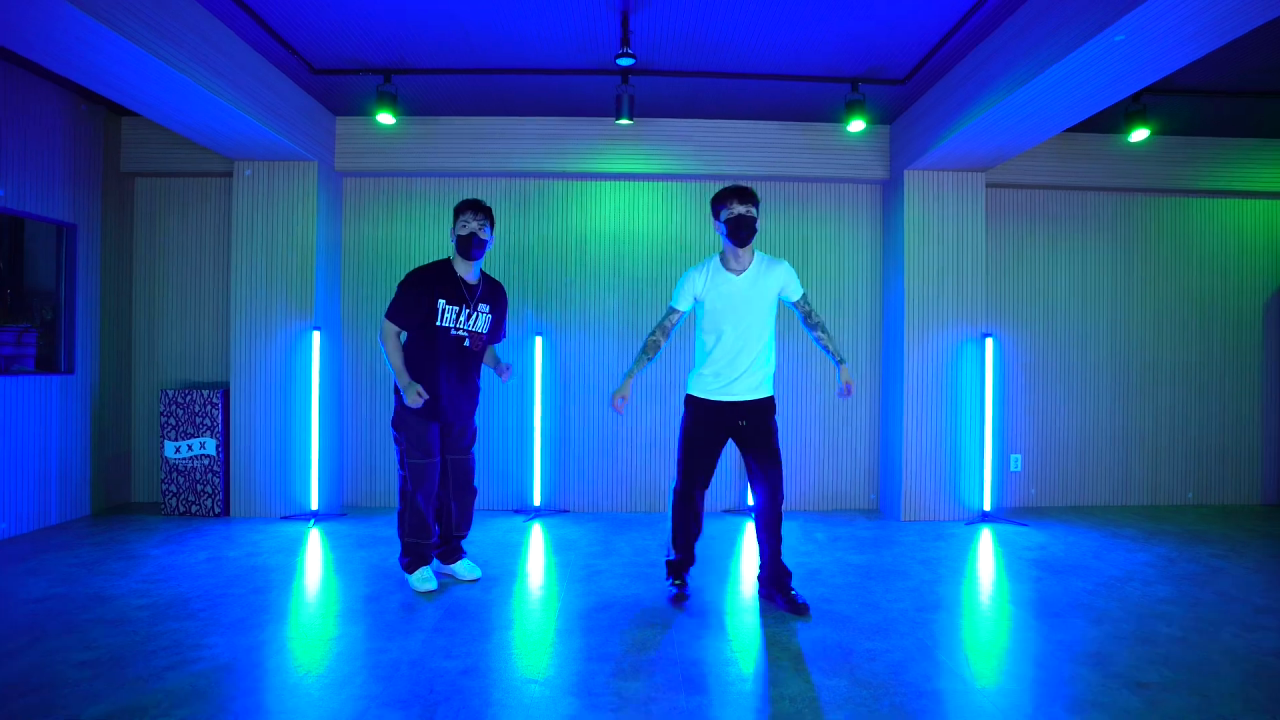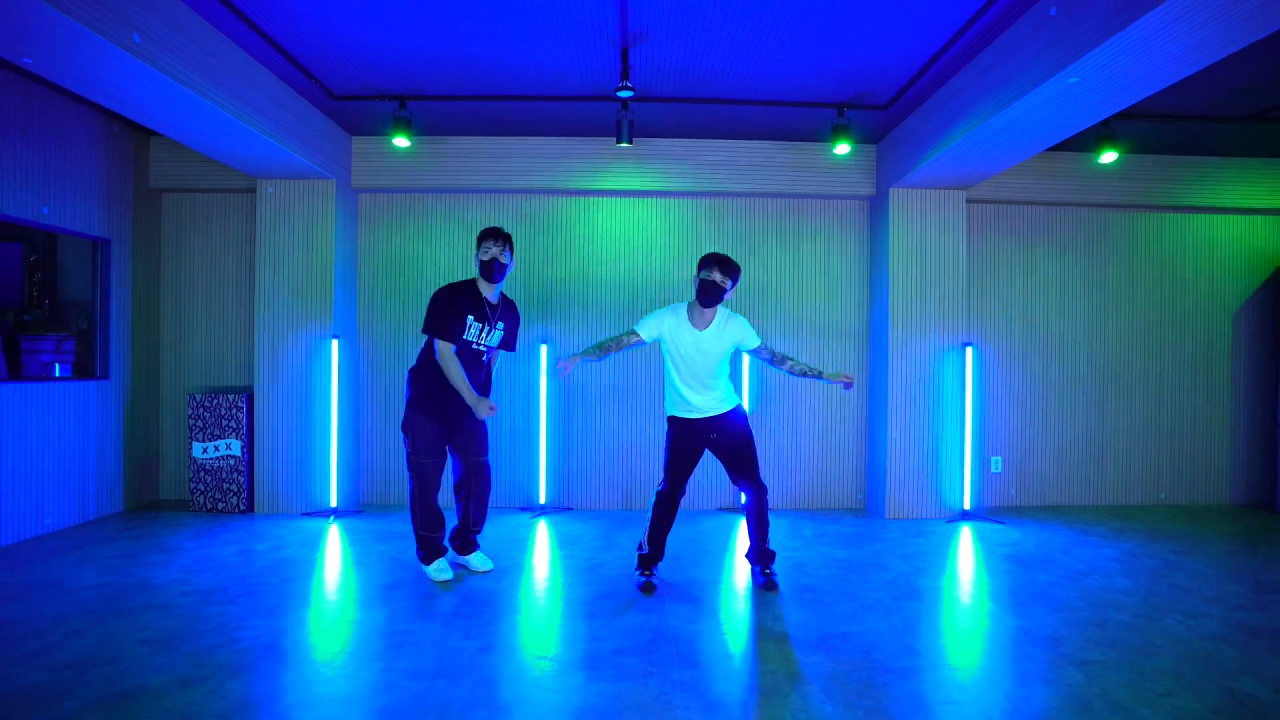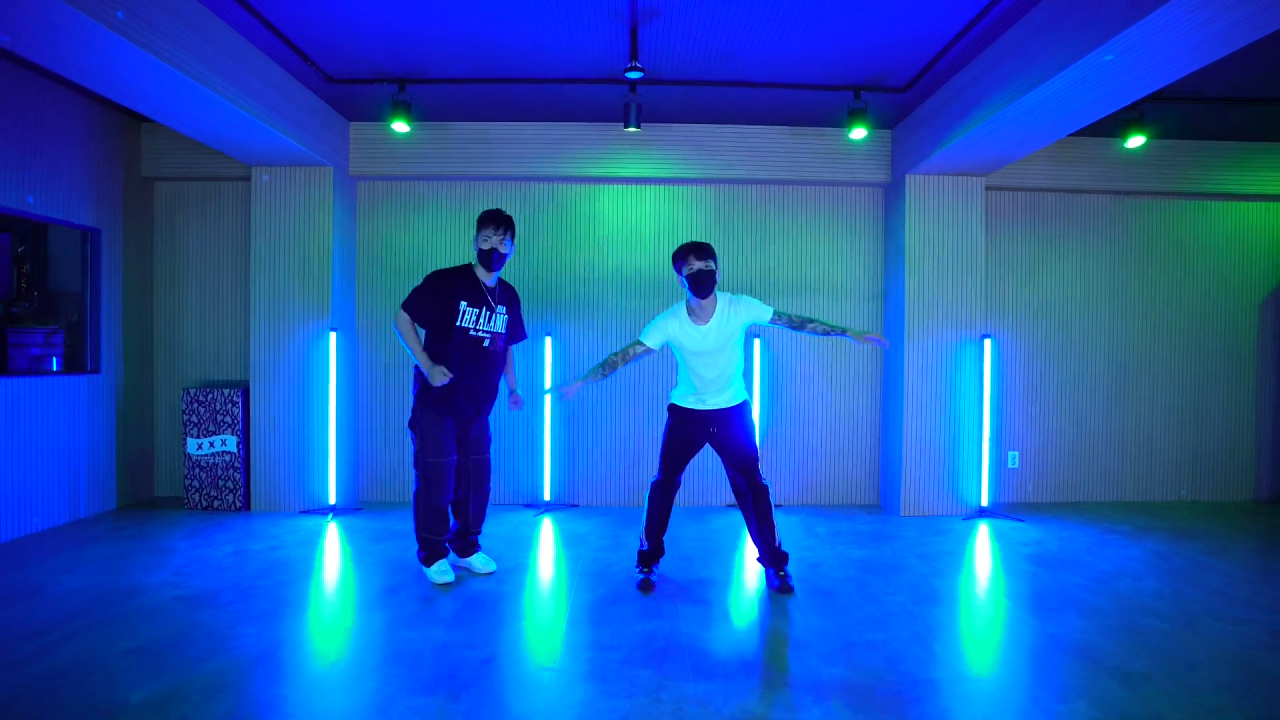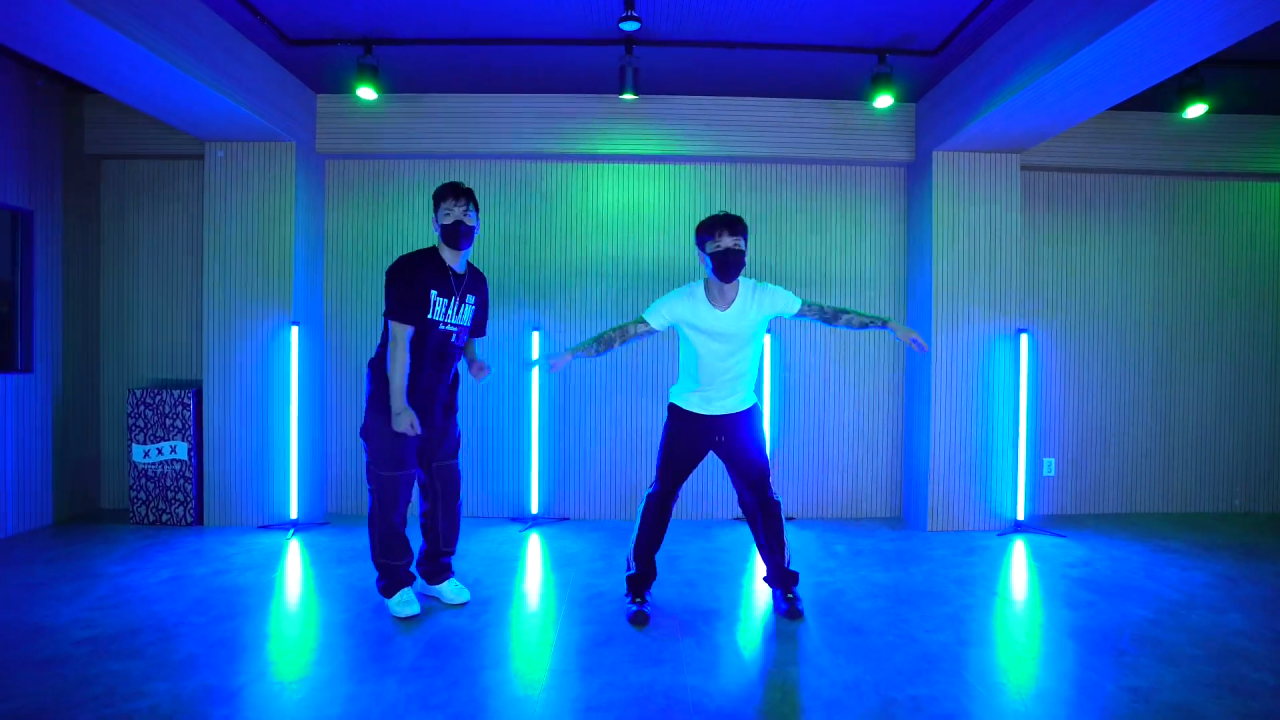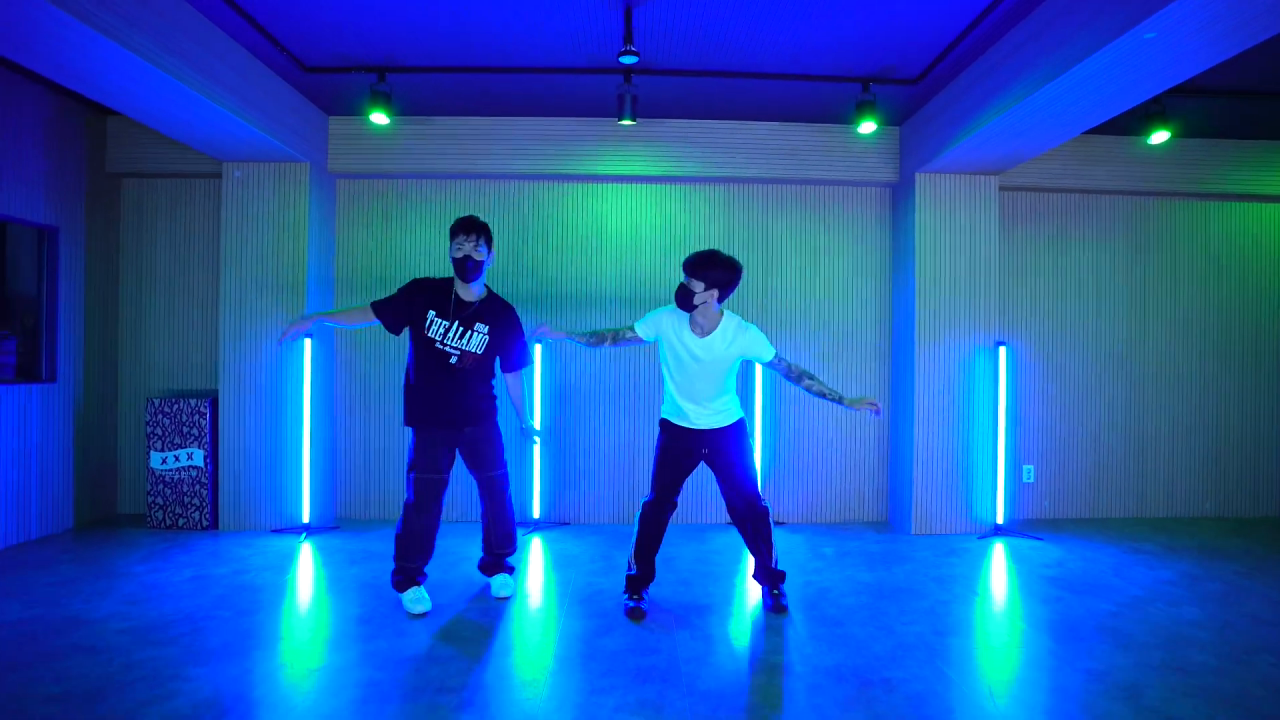
dt=0.7s
person 1, frame 1
left shoulder: (494, 292)
right shoulder: (422, 281)
right elbow: (389, 331)
left wrist: (500, 368)
right wrist: (406, 384)
left hip: (462, 404)
right hip: (420, 403)
left knee: (460, 481)
right knee: (419, 482)
left ankle: (450, 553)
right ankle: (416, 560)
person 1, frame 2
left shoulder: (508, 311)
right shoulder: (450, 297)
right elbow: (444, 353)
left wrist: (484, 395)
right wrist: (474, 400)
left hip: (469, 406)
right hip: (428, 403)
left knee: (477, 477)
right knee: (427, 479)
left ankle: (465, 545)
right ankle: (432, 553)
person 1, frame 3
left shoulder: (508, 297)
right shoulder: (444, 283)
right elbow: (403, 319)
left wrist: (513, 388)
right wrist: (426, 365)
left hip: (476, 404)
right hip: (436, 400)
left knee: (476, 476)
right knee: (436, 478)
left ankle: (465, 547)
right ankle: (432, 554)
person 1, frame 4
left shoulder: (475, 282)
right shoulder: (410, 270)
right elbow: (398, 338)
left wrist: (473, 362)
right wrist: (398, 405)
left hip: (440, 405)
right hip: (395, 405)
left knee: (444, 490)
right knee: (391, 495)
left ankle: (434, 573)
right ankle: (394, 582)
person 1, frame 5
left shoulder: (503, 313)
right shoulder: (422, 293)
left elbow: (512, 372)
right elbow: (372, 314)
left wrist: (524, 420)
right wrist: (315, 319)
left hip: (479, 418)
right hip: (429, 418)
left knee: (496, 492)
right knee: (424, 499)
left ankle: (497, 566)
right ankle: (408, 578)
person 2, frame 1
left shoulder: (778, 271)
right shoulder: (697, 277)
left elbow: (809, 316)
right elbow: (663, 330)
left wrist: (840, 362)
right wrist: (629, 379)
left hip: (757, 404)
right hip: (705, 402)
left knee: (769, 493)
right knee: (689, 488)
left ankle: (774, 581)
right ankle: (679, 571)
person 2, frame 2
left shoulder: (736, 326)
right shoulder: (667, 319)
left elbow: (774, 357)
right elbow: (621, 342)
left wrist: (825, 377)
right wrist: (578, 358)
left hip: (728, 416)
right hip: (684, 420)
left knee: (753, 487)
right knee: (670, 490)
left ankle: (761, 560)
right ankle: (647, 563)
person 2, frame 3
left shoulder: (741, 308)
right shoulder: (669, 323)
left elbow: (791, 321)
right elbow: (626, 355)
left wrist: (849, 333)
right wrist: (581, 382)
left hip: (732, 412)
right hip: (686, 413)
left knee: (751, 486)
right knee: (664, 484)
left ankle: (774, 564)
right ankle: (647, 561)
person 2, frame 4
left shoulder: (764, 298)
right shoulder: (680, 304)
left elbow: (824, 313)
right elbow: (625, 333)
left wrist: (888, 324)
right wrist: (570, 354)
left hip: (740, 417)
right hip: (687, 417)
left knee: (761, 501)
right knee: (660, 496)
left ankle: (783, 585)
right ankle: (638, 588)
person 2, frame 5
left shoulder: (743, 335)
right shoulder: (664, 321)
left elbow: (790, 370)
right elbow: (615, 337)
left wrist: (845, 400)
right wrist: (563, 334)
left hip: (727, 430)
right hip: (677, 429)
left knee: (749, 507)
right knee: (658, 504)
left ankle: (770, 582)
right ankle: (636, 587)
